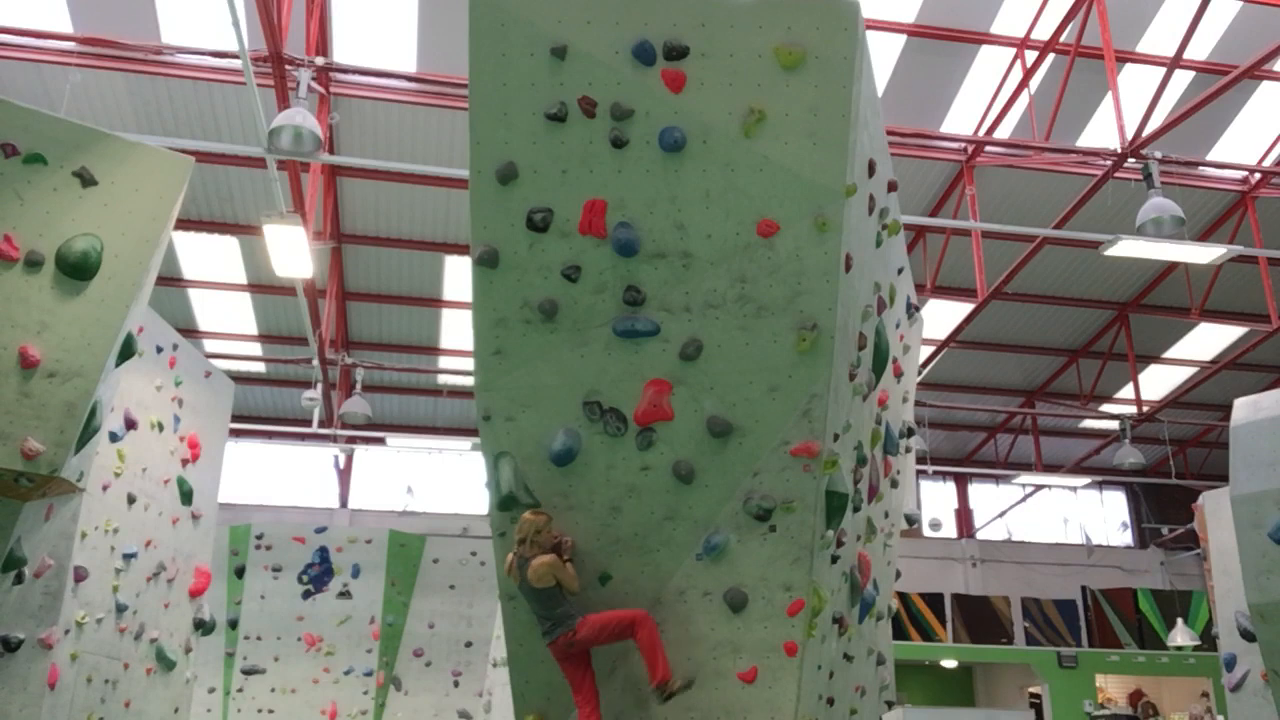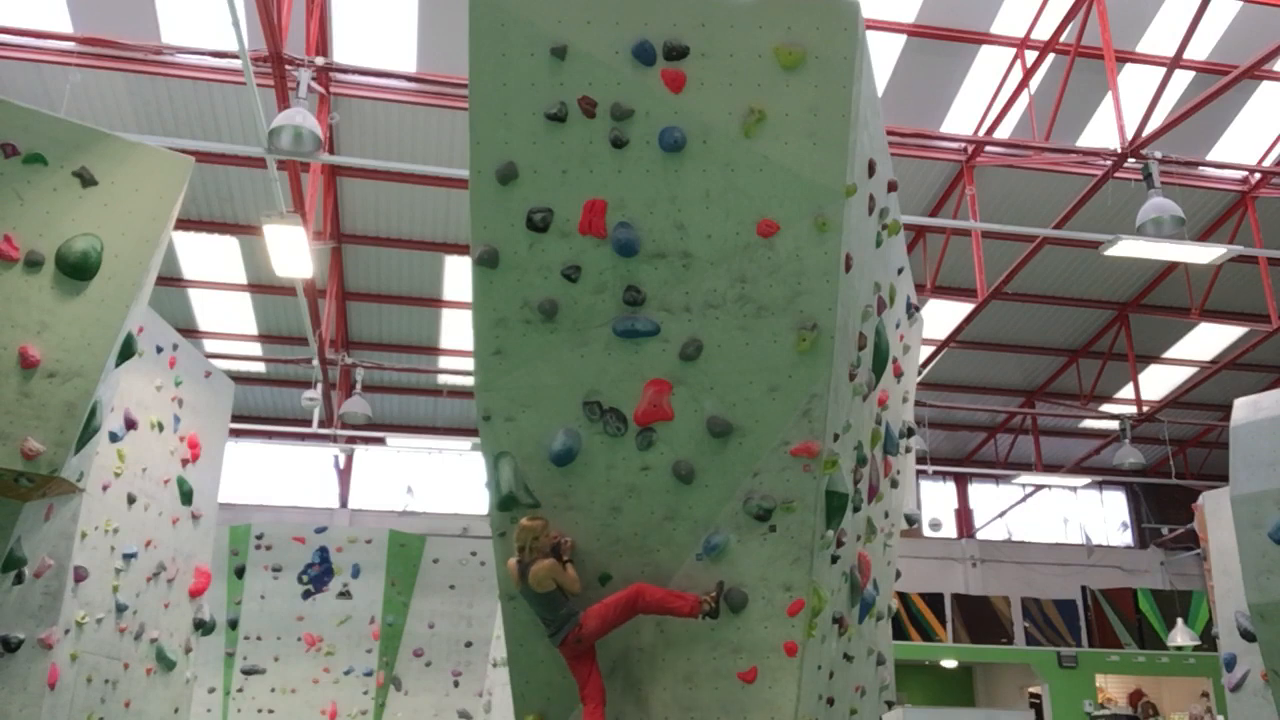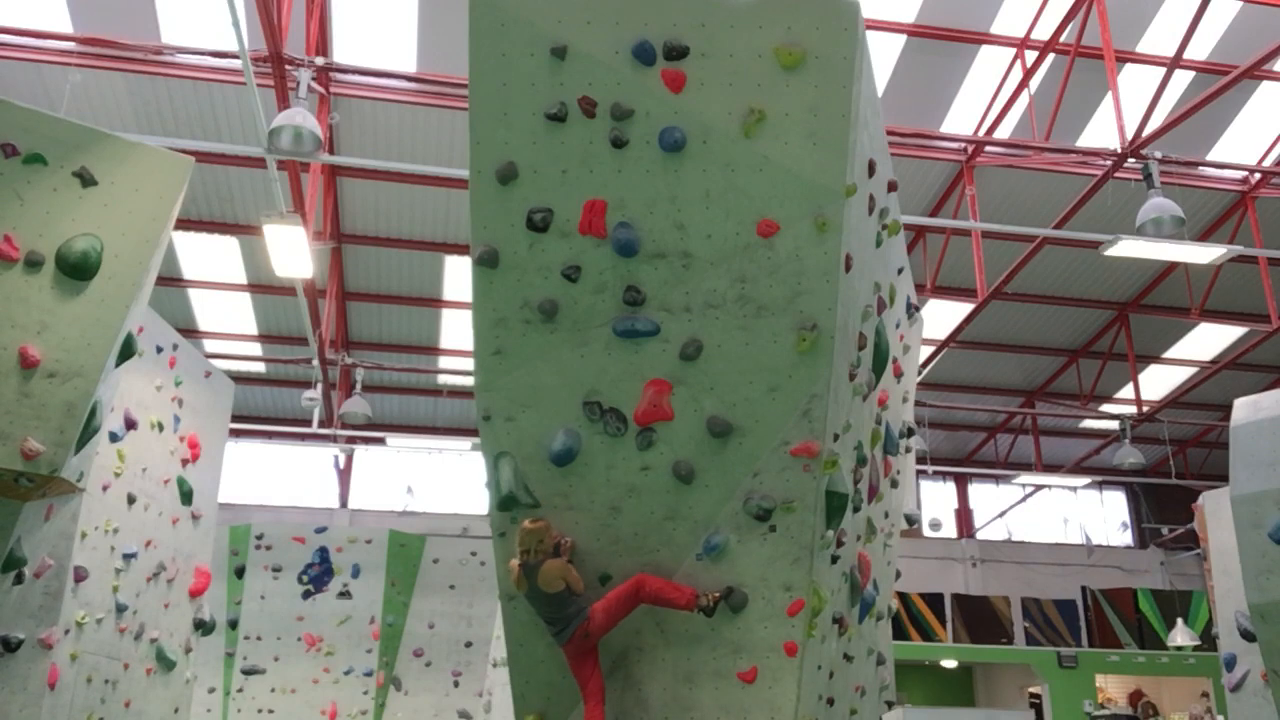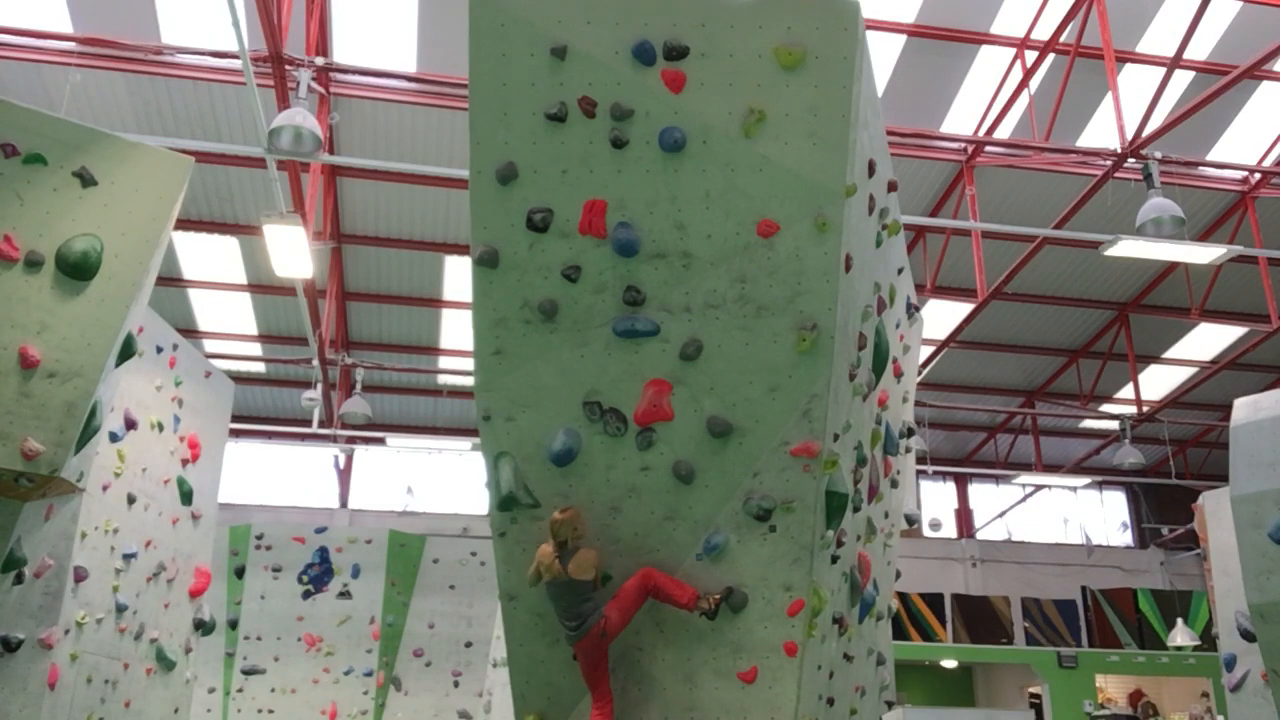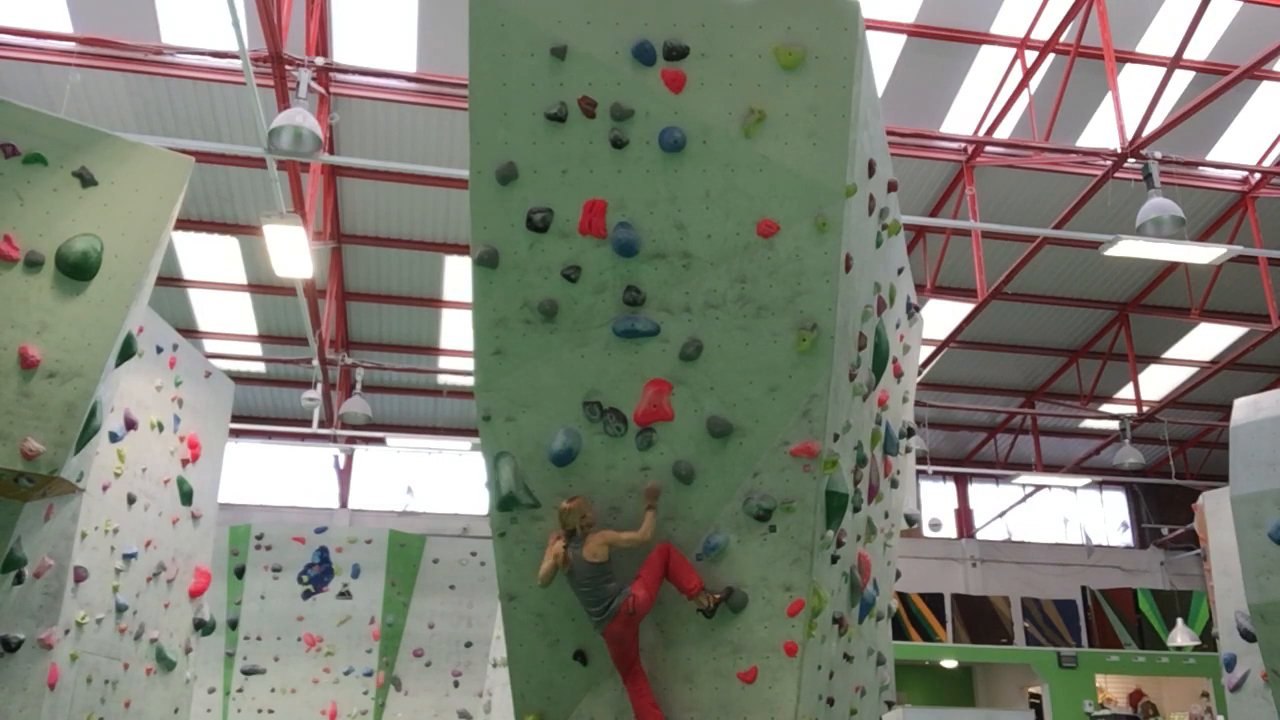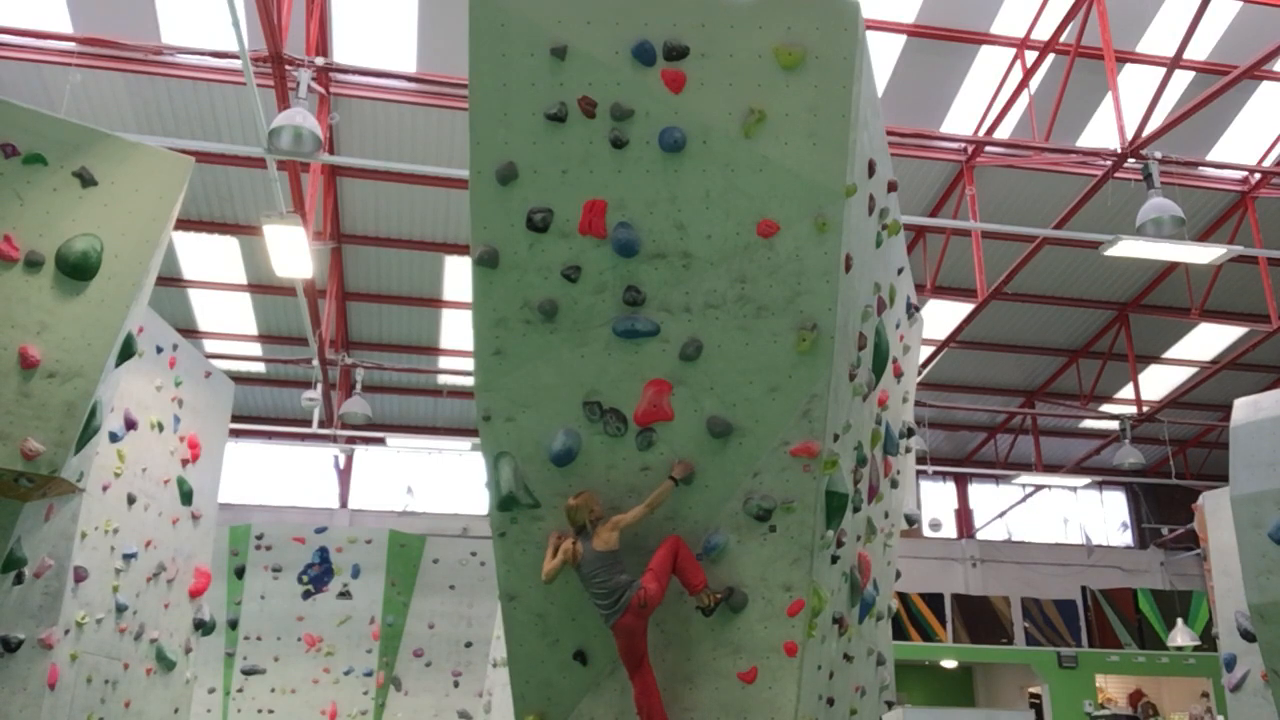
dt=0.5s
person 1, frame 1
left shoulder: (511, 561)
right shoulder: (547, 562)
right elbow: (574, 588)
left wrist: (551, 549)
right wrist: (566, 557)
left hip: (556, 642)
right hip: (574, 631)
left knee: (586, 701)
right knee: (640, 619)
right ankle: (662, 684)
person 1, frame 2
left shoulder: (513, 566)
right shoulder: (547, 566)
right elbow: (575, 588)
left wrist: (551, 549)
right wrist: (566, 557)
left hip: (566, 642)
right hip: (580, 629)
left knee: (592, 699)
right knee: (638, 594)
right ankle: (701, 606)
person 1, frame 3
left shoulder: (515, 567)
right shoulder: (555, 566)
right elbow: (579, 589)
right wrist: (567, 558)
left hip: (569, 642)
right hip: (588, 624)
left knee: (592, 700)
right knee: (641, 584)
right ankle: (700, 601)
person 1, frame 4
left shoulder: (544, 553)
right shoulder: (588, 556)
left elbow: (531, 581)
left hip: (581, 642)
right hip: (602, 625)
left knee: (600, 700)
right knee: (647, 577)
right ankle: (702, 603)
person 1, frame 5
left shoulder: (560, 550)
right shoulder: (600, 540)
left elbow: (542, 581)
right elbow: (644, 536)
right wrist: (651, 504)
left hip: (609, 629)
right hip: (629, 607)
left knee: (633, 680)
right knee: (664, 551)
right ankle: (701, 599)
person 1, frame 6
left shoulder: (568, 547)
right shoulder: (609, 528)
left elbow: (546, 576)
right elbow: (649, 505)
left wrist: (551, 546)
right wrist: (674, 477)
left hip: (620, 622)
right hip: (640, 598)
left knee: (641, 678)
right knee: (673, 543)
right ankle: (703, 597)
